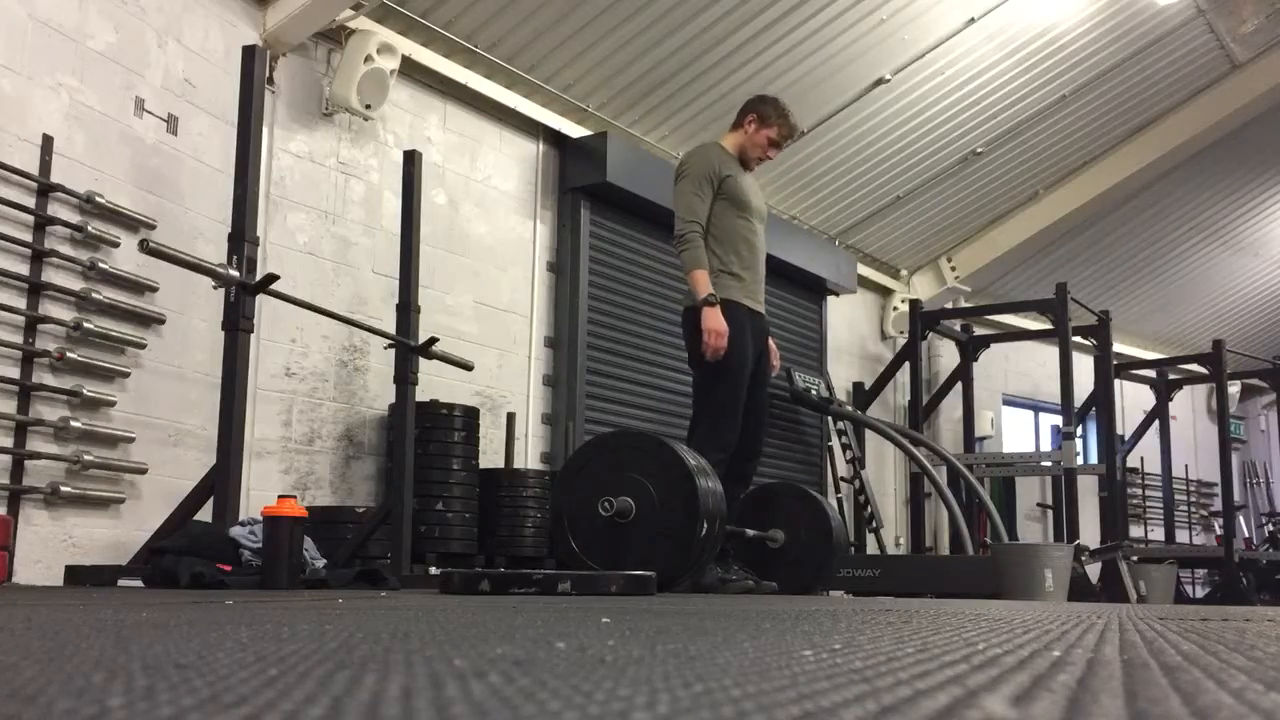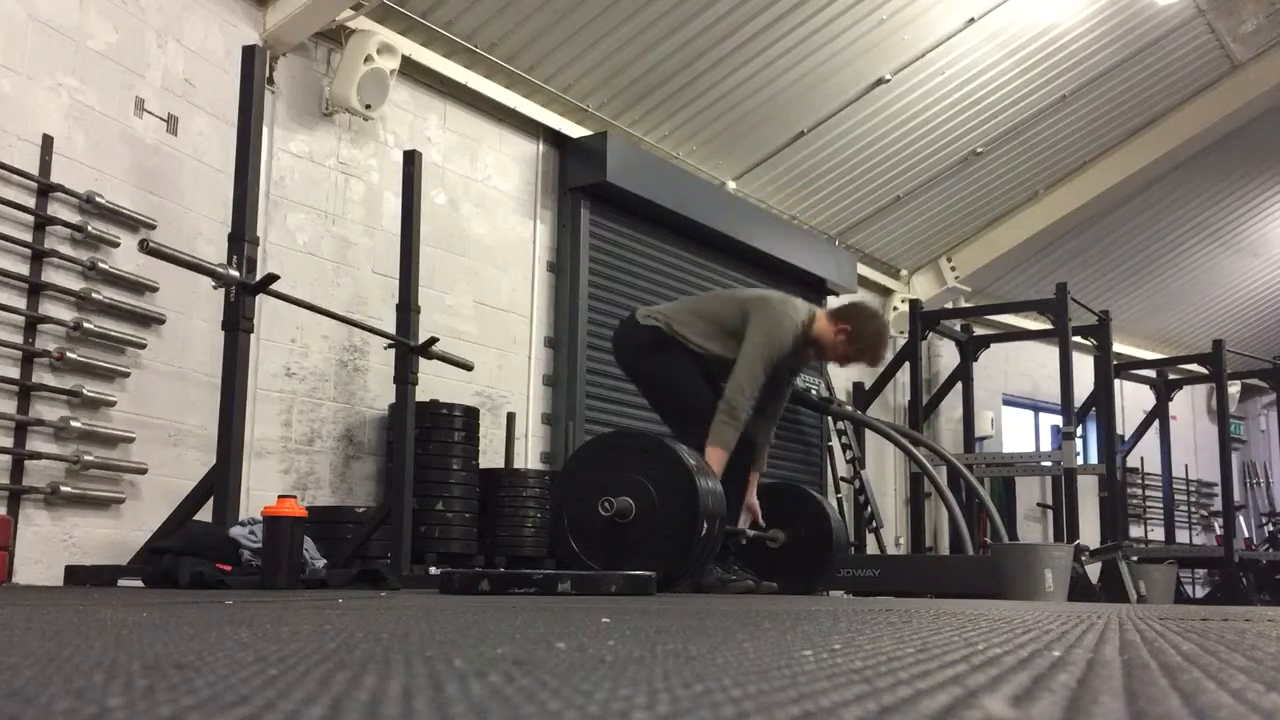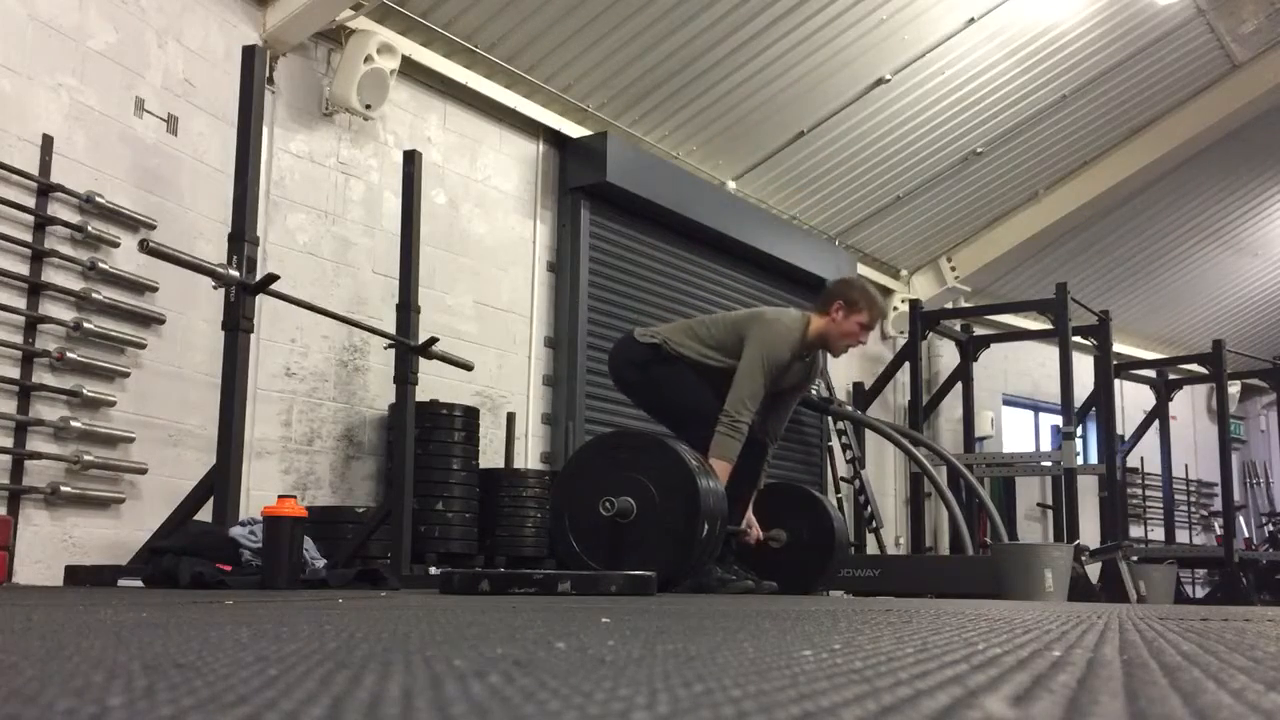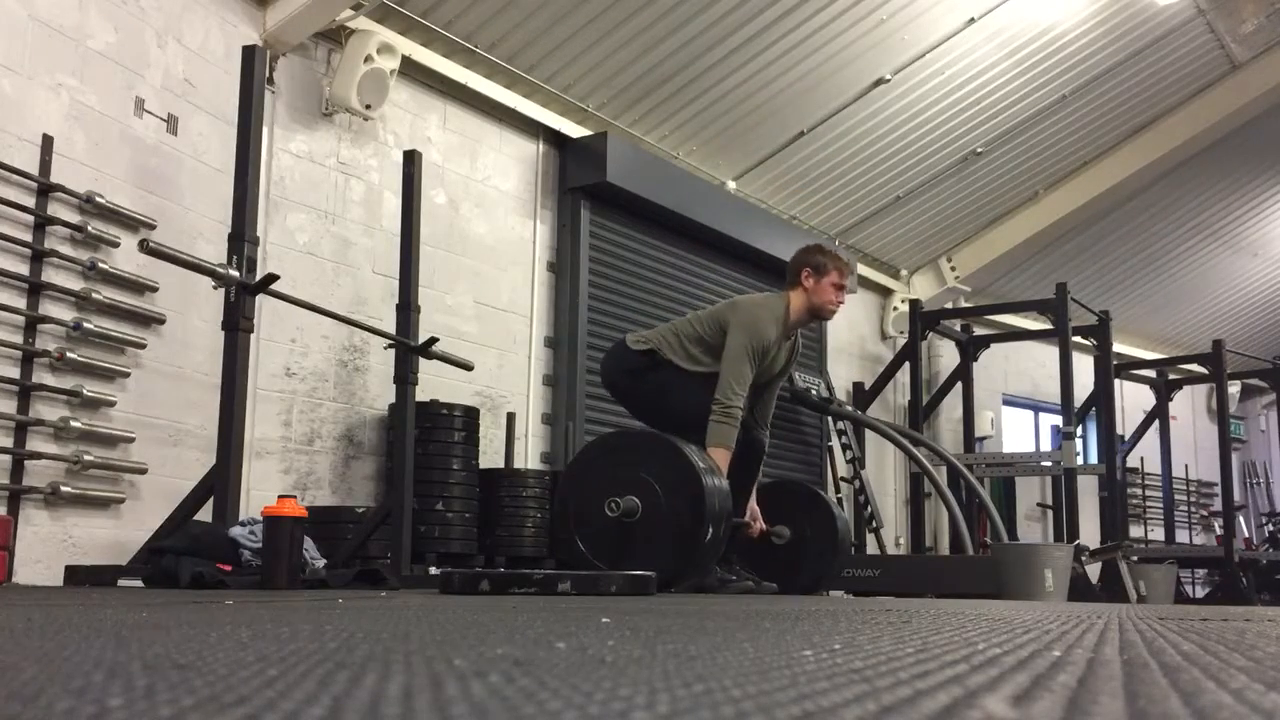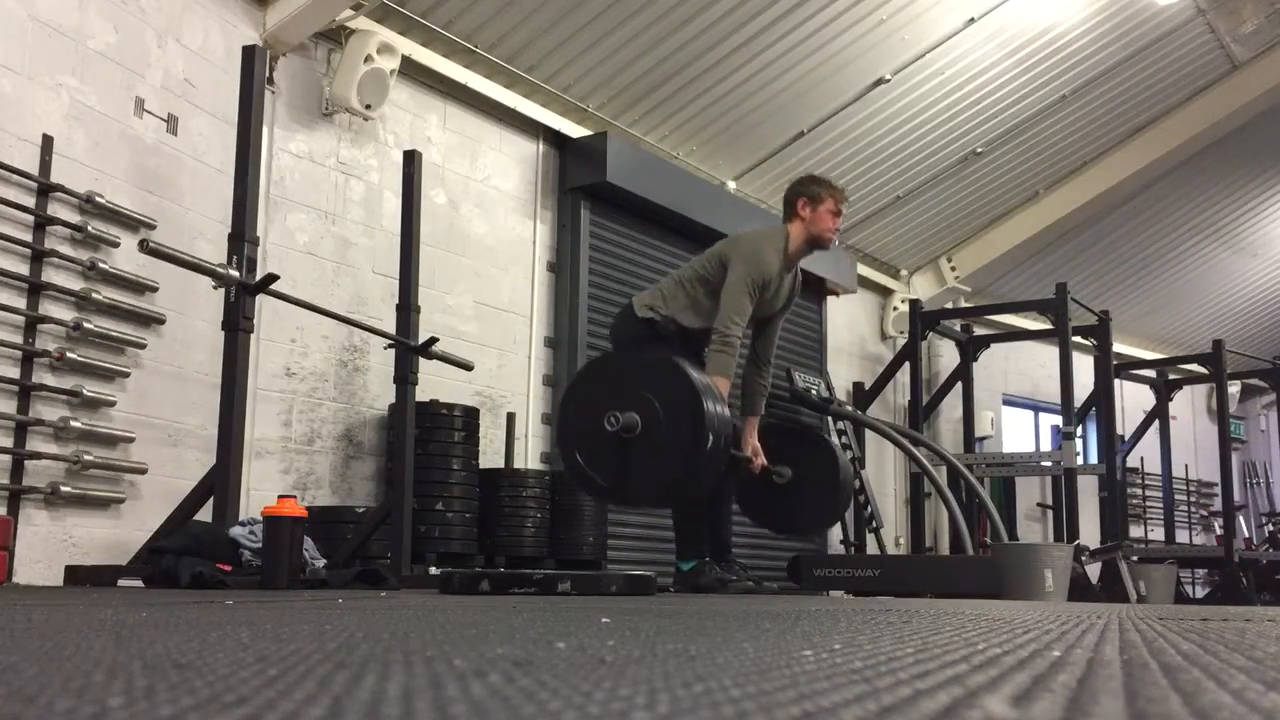
dt=0.7s
person 1, frame 1
left shoulder: (747, 182)
right shoulder: (705, 161)
right elbow: (689, 238)
left wrist: (765, 331)
right wrist: (710, 305)
left hip: (746, 320)
right hip: (718, 317)
left knee: (746, 447)
right knee: (714, 441)
left ankle: (718, 556)
person 1, frame 2
left shoulder: (803, 347)
right shoulder: (780, 323)
left elbow: (765, 417)
right elbow: (734, 404)
left wrist: (750, 490)
left hip: (684, 352)
right hip: (648, 340)
left knee: (738, 448)
right knee: (708, 437)
left ankle: (717, 559)
person 1, frame 3
left shoulder: (811, 363)
right shoulder: (777, 333)
left elbow: (768, 435)
right elbow: (735, 418)
left wrist: (744, 508)
left hip: (679, 367)
right hip: (643, 357)
left knee: (752, 444)
right knee: (717, 436)
left ankle: (718, 559)
person 1, frame 4
left shoulder: (790, 343)
right shoulder: (758, 317)
left elbow: (758, 423)
right elbow: (727, 406)
left wrist: (748, 499)
left hip: (670, 374)
right hip: (635, 364)
left knee: (748, 446)
right knee: (720, 437)
left ankle: (718, 560)
person 1, frame 5
left shoulder: (791, 277)
right shoulder: (758, 252)
left elbow: (761, 361)
right elbow: (726, 337)
left wrist: (750, 433)
left hip: (680, 337)
right hip: (647, 328)
left ankle: (720, 560)
right ankle: (692, 566)
